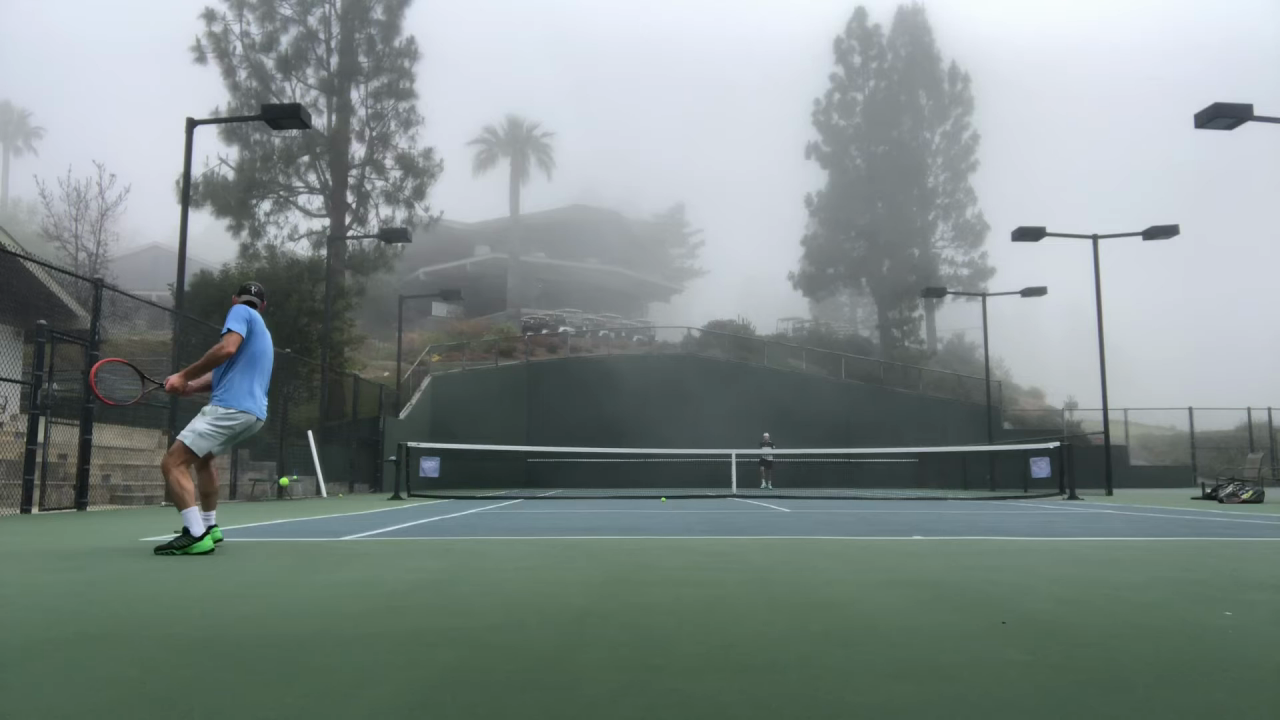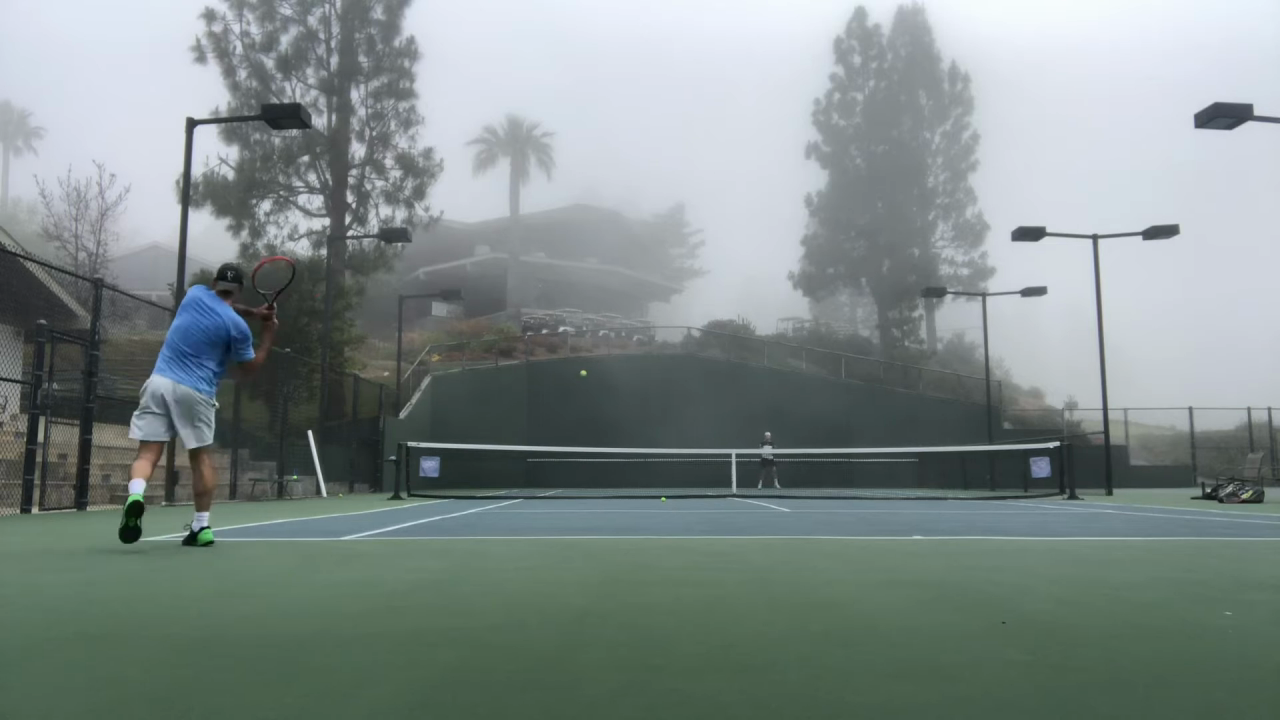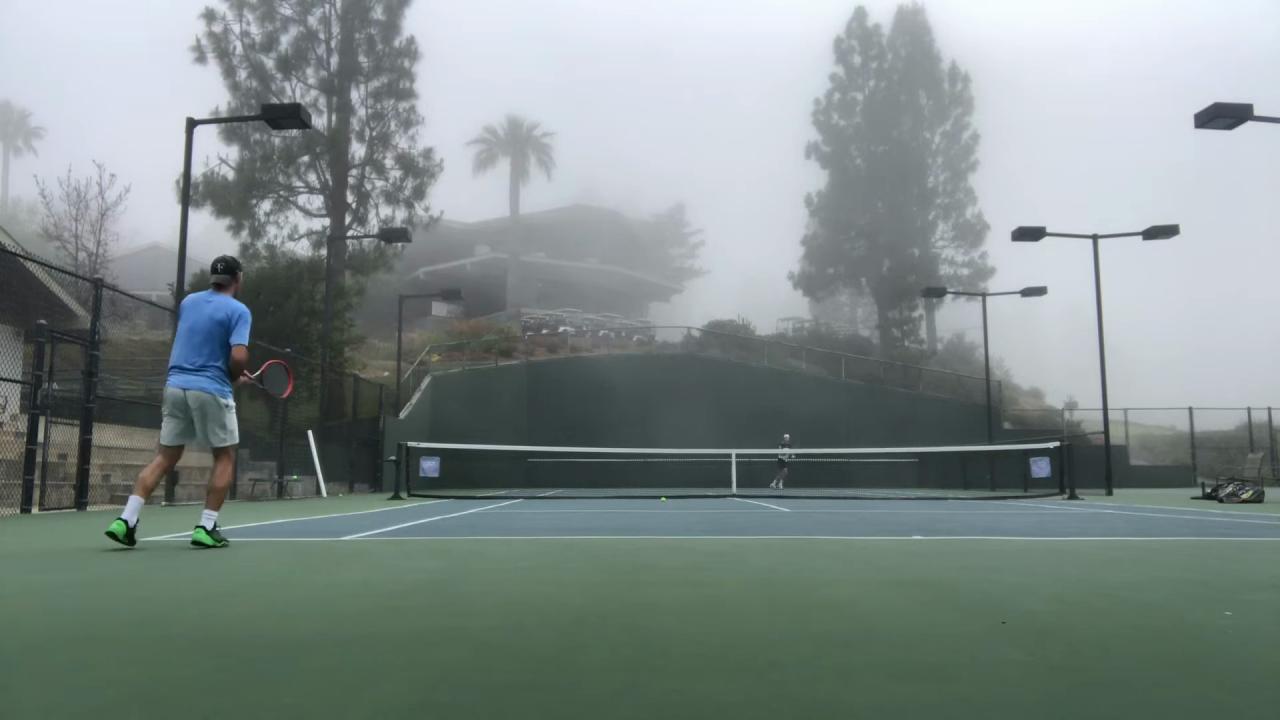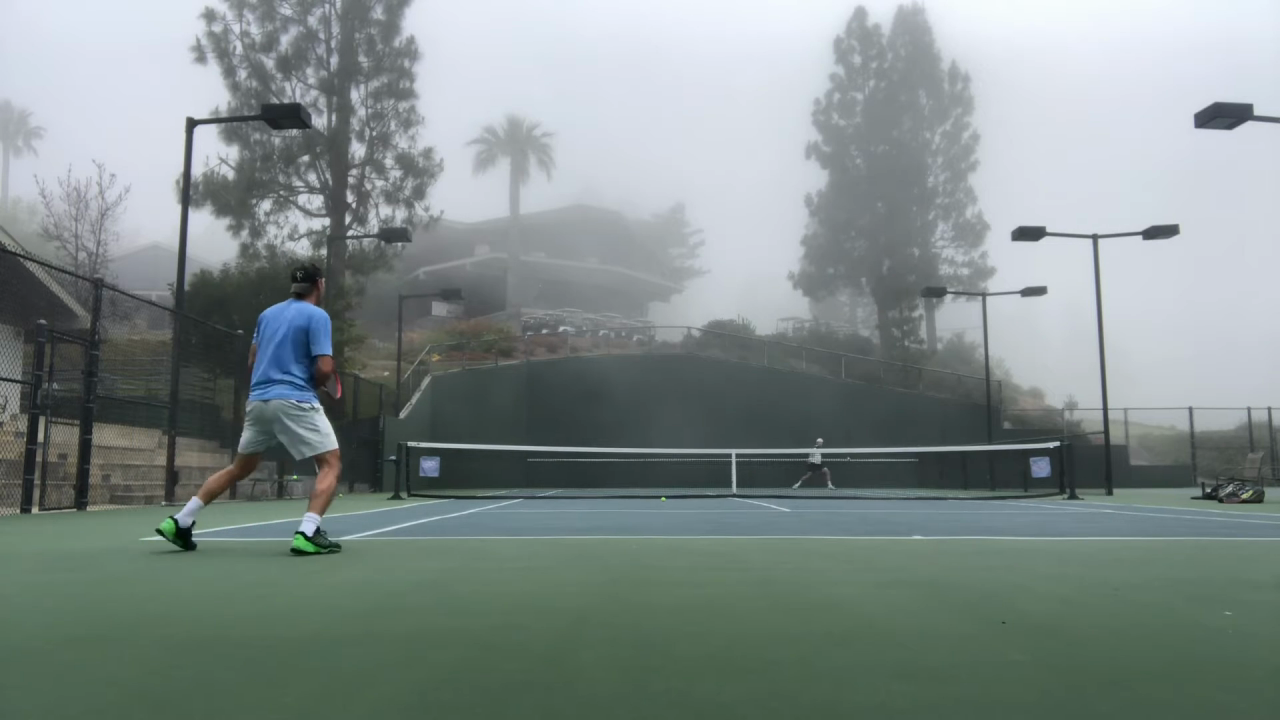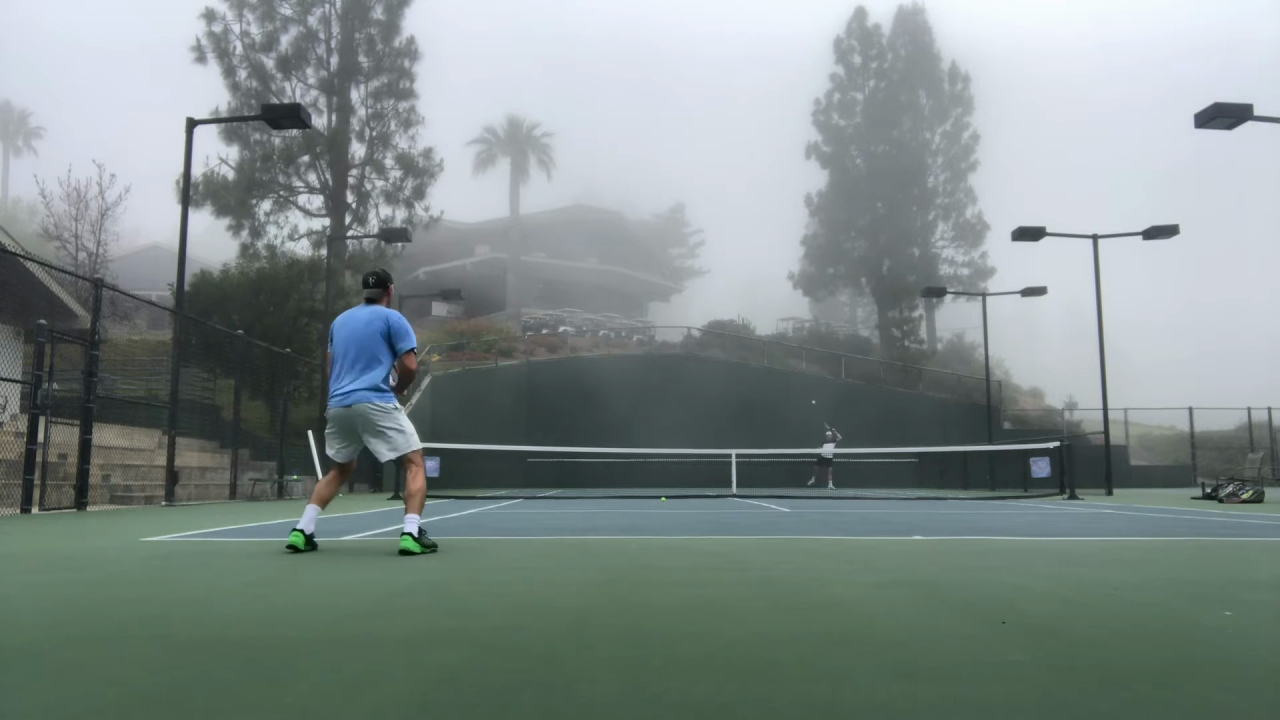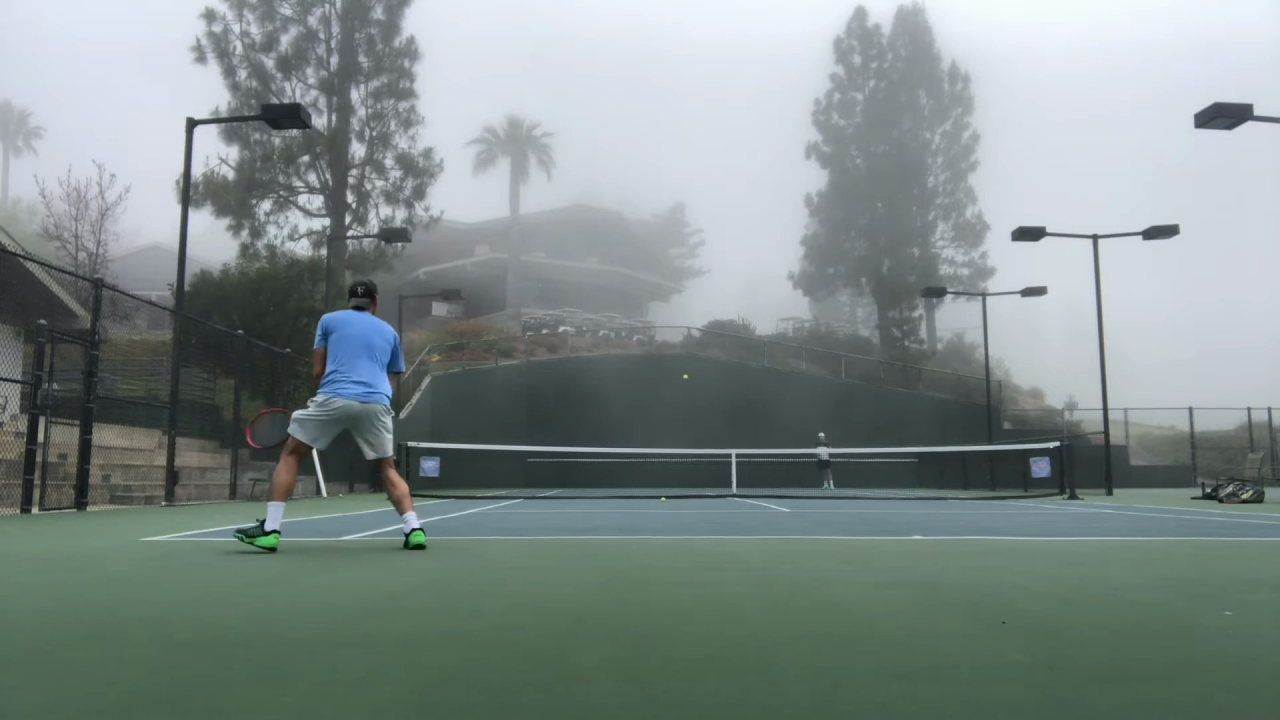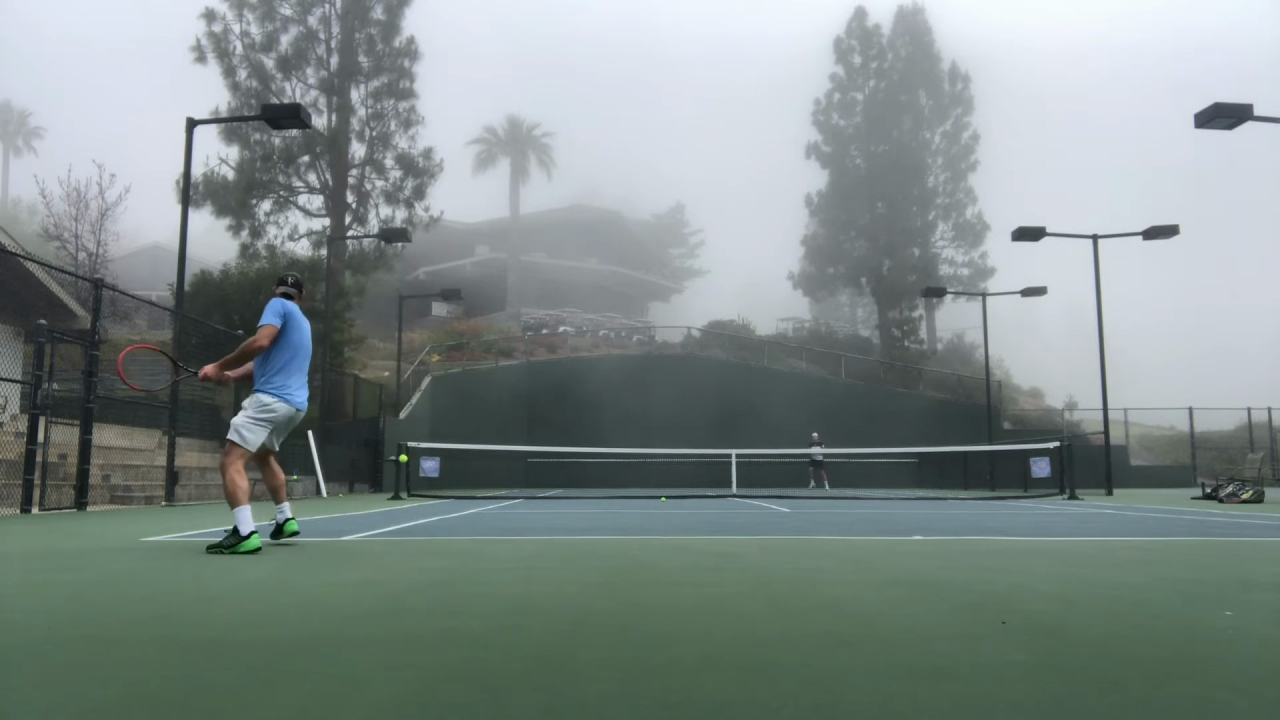
dt=0.5s
person 1, frame 1
left shoulder: (242, 312)
right shoulder: (262, 336)
left elbow: (227, 348)
right elbow: (218, 376)
left wrist: (183, 375)
right wrist: (186, 386)
left hip: (230, 409)
right hip: (253, 415)
left knee: (173, 465)
right knee: (202, 460)
left ankle: (196, 534)
right ankle: (209, 526)
person 1, frame 2
left shoulder: (195, 294)
right shoulder: (238, 327)
right elbow: (250, 368)
left wrist: (254, 312)
right wrist: (269, 334)
left hip: (160, 383)
right hip: (196, 393)
left knee: (147, 456)
right knee: (201, 457)
left ankle: (136, 498)
right ankle: (201, 527)
person 1, frame 3
left shoulder: (188, 302)
right shoulder: (238, 310)
right elbow: (238, 358)
right wrist: (237, 376)
left hip: (176, 386)
right hip: (211, 392)
left knee: (165, 458)
right knee: (225, 458)
left ankle: (126, 520)
right ankle: (207, 528)
person 1, frame 4
left shoulder: (267, 314)
right shoulder: (318, 316)
left elbow: (254, 361)
right elbow: (325, 368)
right wrist: (316, 383)
left hip: (259, 400)
right hip: (295, 400)
left knee: (240, 468)
right knee: (330, 464)
left ankle: (180, 522)
right ankle: (307, 533)
person 1, frame 5
left shoulder: (339, 321)
right shoulder: (393, 318)
right elbow: (410, 366)
right wrist: (394, 390)
left hip: (338, 406)
right hip: (375, 403)
left knee: (340, 471)
right knee: (415, 465)
left ankle: (304, 529)
right ankle: (412, 533)
person 1, frame 6
left shoulder: (328, 320)
right shoulder: (389, 332)
left elbow: (318, 370)
left hip: (334, 398)
right hip: (376, 404)
left knee: (290, 456)
right knee: (387, 471)
left ankle: (270, 530)
right ankle: (414, 530)
person 1, frame 7
left shoulder: (279, 305)
right shoulder: (302, 321)
left elbow: (260, 342)
left wrist: (219, 367)
right wrist: (230, 375)
left hip: (270, 400)
right hip: (295, 405)
left knee: (231, 463)
right knee: (265, 456)
left ankle: (245, 532)
right ankle: (285, 519)
